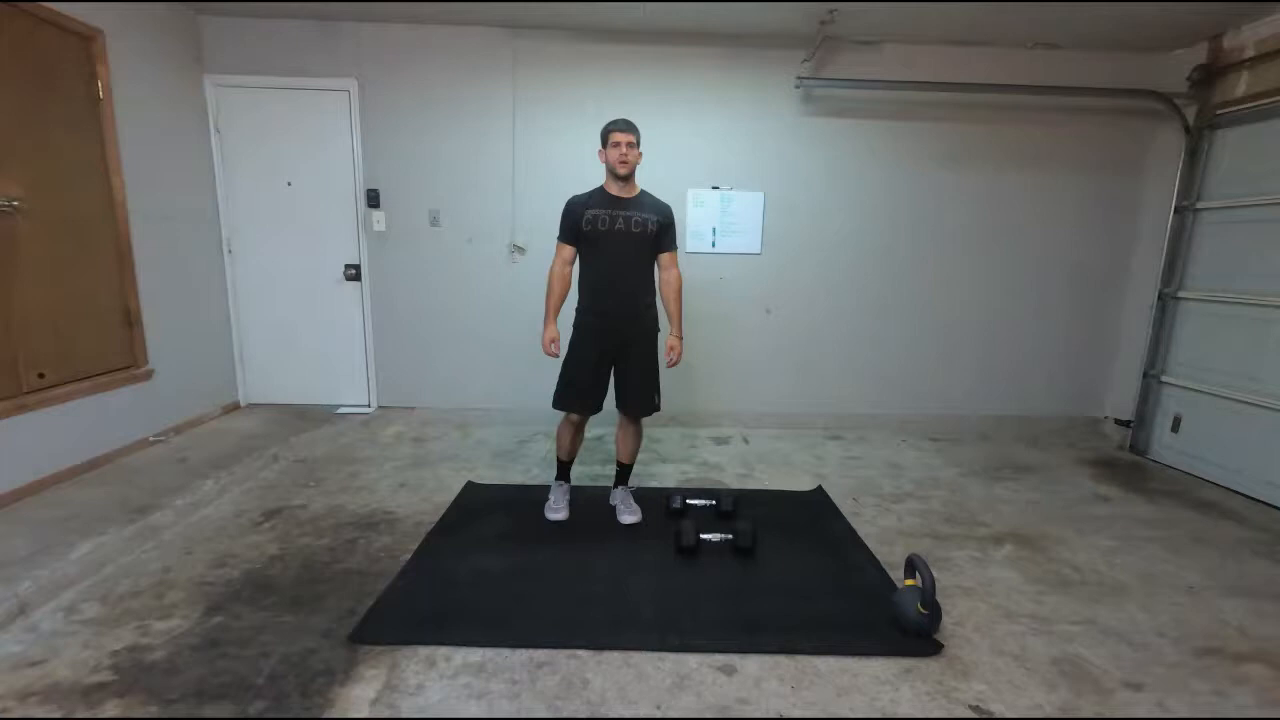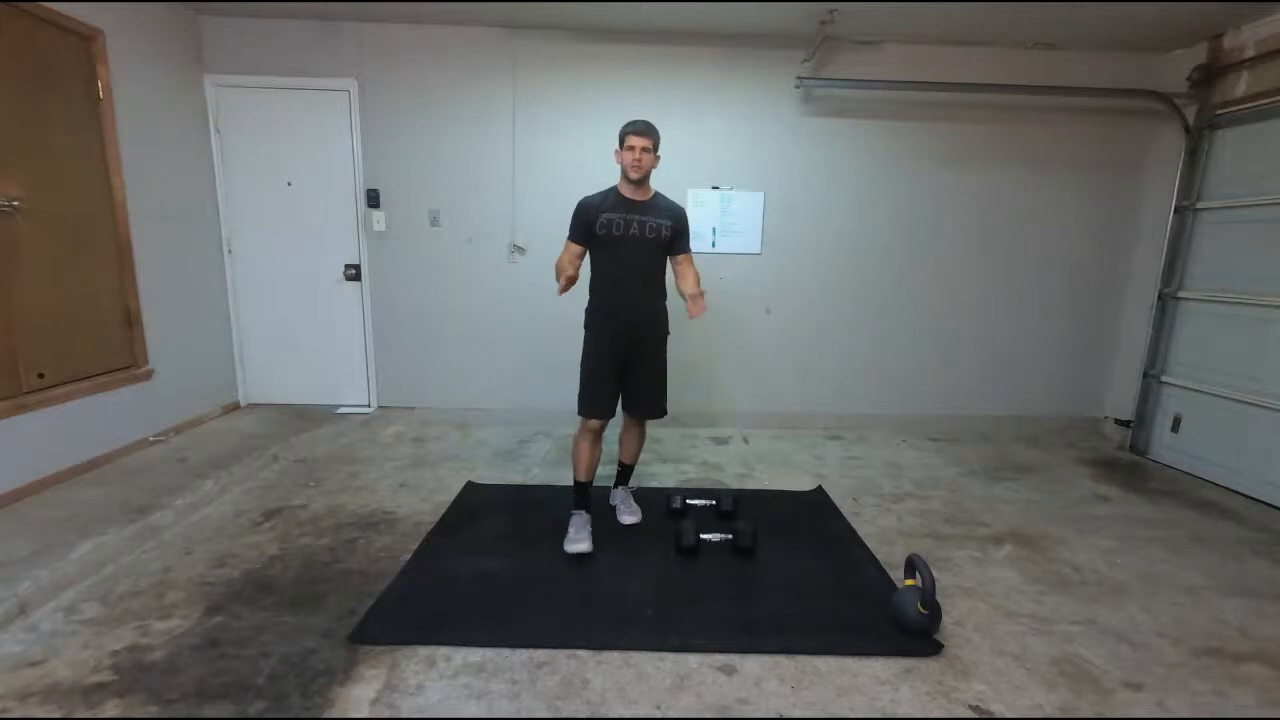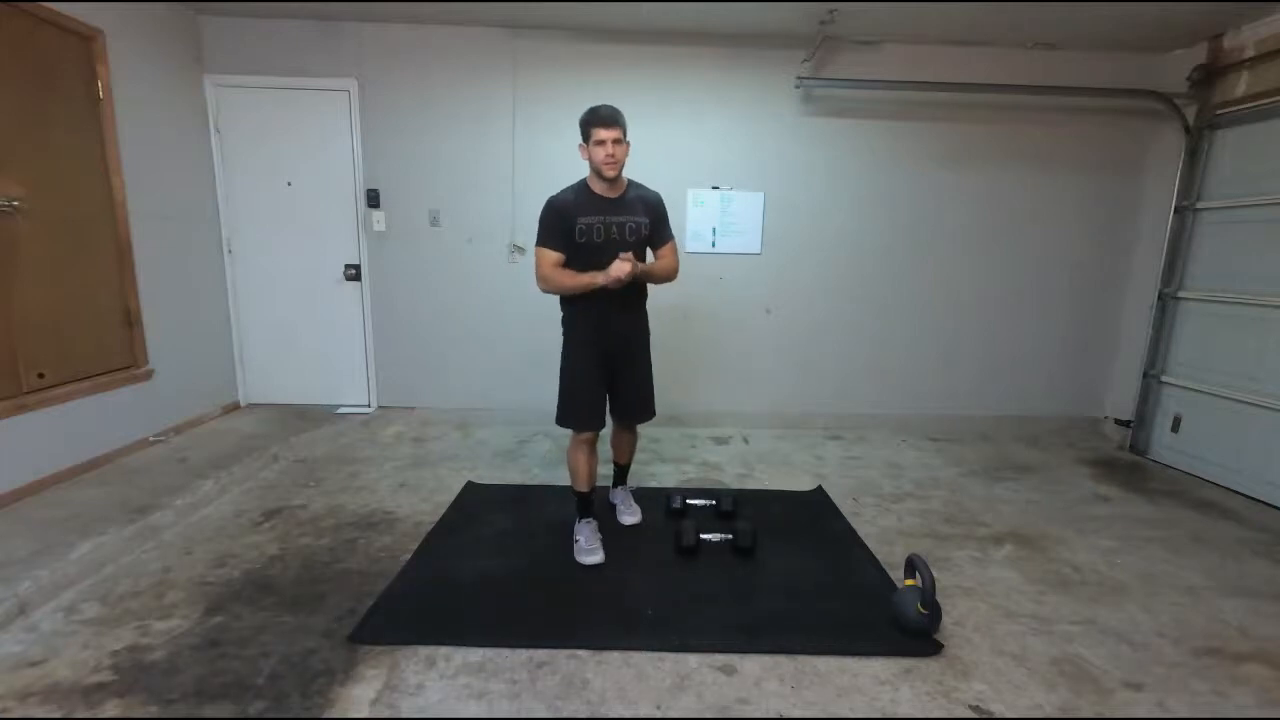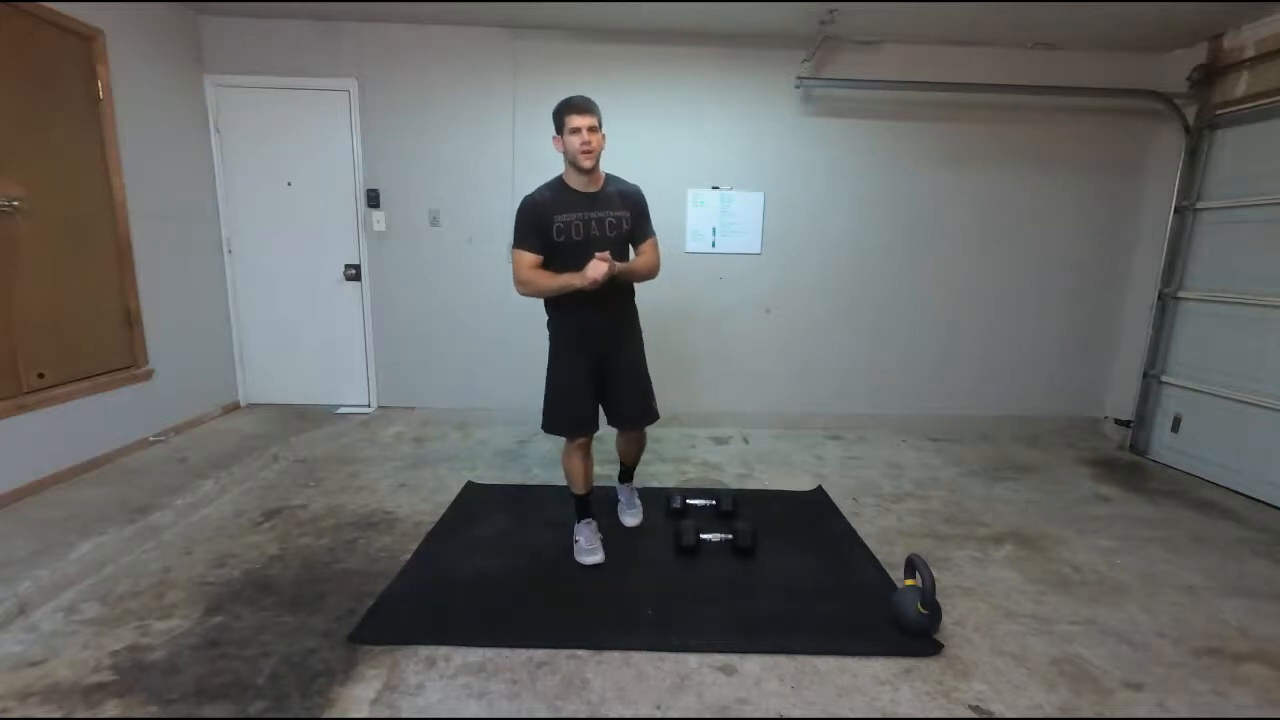
dt=0.7s
person 1, frame 1
left shoulder: (659, 211)
right shoulder: (579, 206)
left elbow: (669, 273)
right elbow: (562, 266)
left wrist: (675, 330)
right wrist: (550, 321)
left hip: (640, 331)
right hip: (591, 328)
left knee: (633, 414)
right knee: (576, 413)
left ankle: (621, 489)
right ankle: (561, 483)
person 1, frame 2
left shoulder: (672, 213)
right shoulder: (592, 206)
left elbow: (683, 267)
right elbow: (569, 257)
left wrist: (692, 292)
right wrist: (566, 275)
left hip: (650, 333)
right hip: (603, 330)
left knee: (637, 416)
right knee: (592, 421)
left ankle: (621, 489)
right ankle: (580, 511)
person 1, frame 3
left shoulder: (649, 202)
right shoulder: (562, 206)
left elbow: (670, 265)
right elbow: (546, 277)
left wrist: (637, 268)
right wrist: (604, 276)
left hip: (632, 332)
right hip: (584, 335)
left knee: (628, 419)
right knee: (585, 431)
left ankle: (621, 488)
right ankle: (585, 520)
person 1, frame 4
left shoulder: (629, 196)
right shoulder: (538, 205)
left elbow: (651, 263)
right elbow: (524, 279)
left wrist: (615, 269)
right wrist: (580, 277)
left hip: (623, 334)
right hip: (571, 340)
left knee: (634, 425)
right knee: (578, 437)
left ankle: (626, 486)
right ankle: (584, 521)
